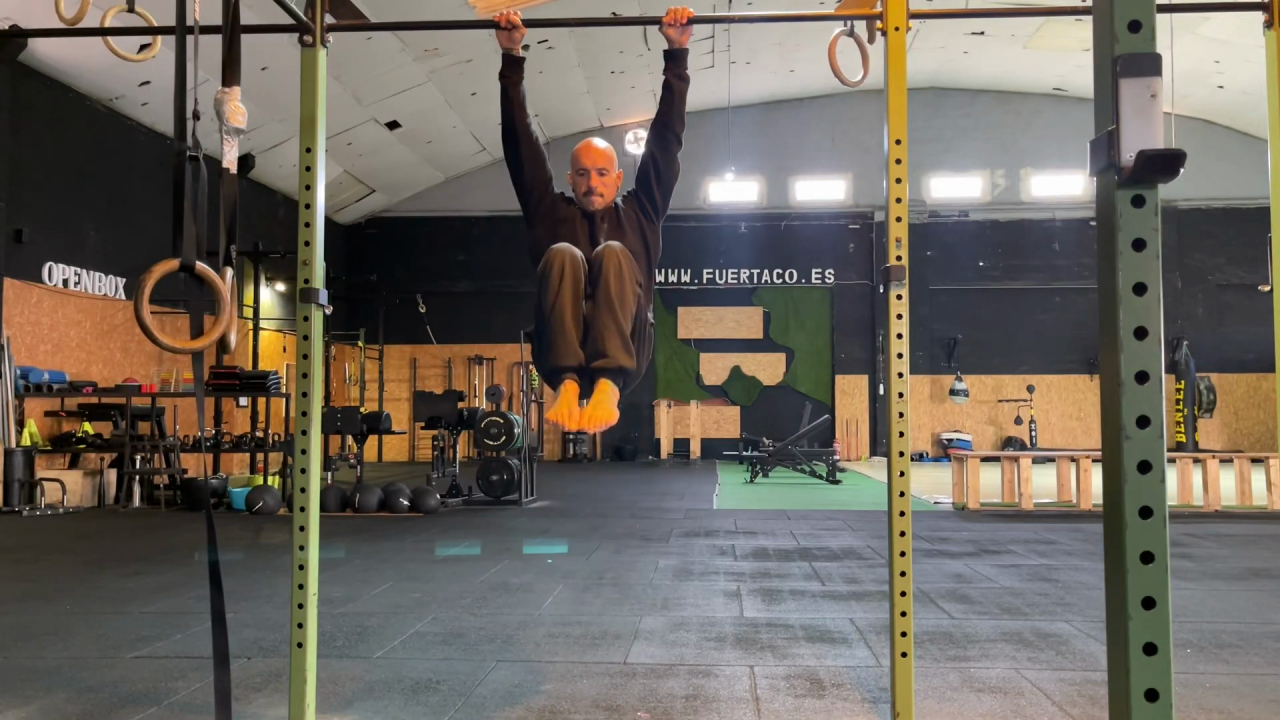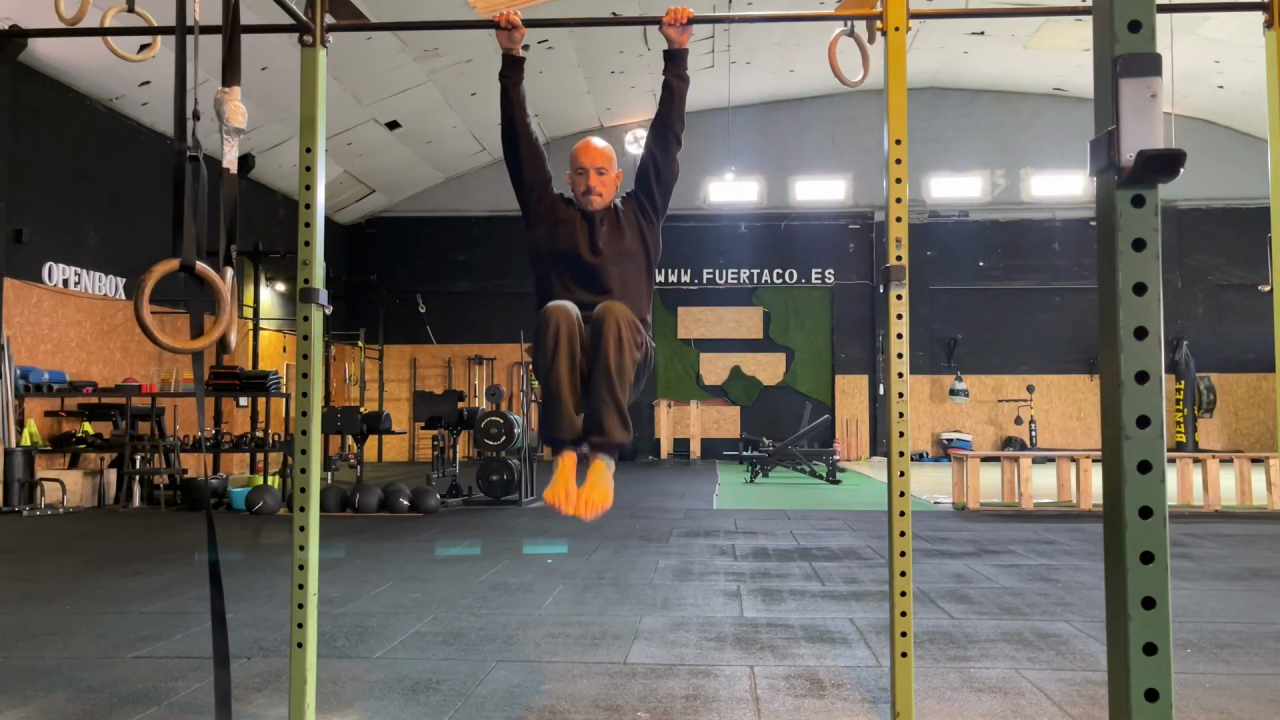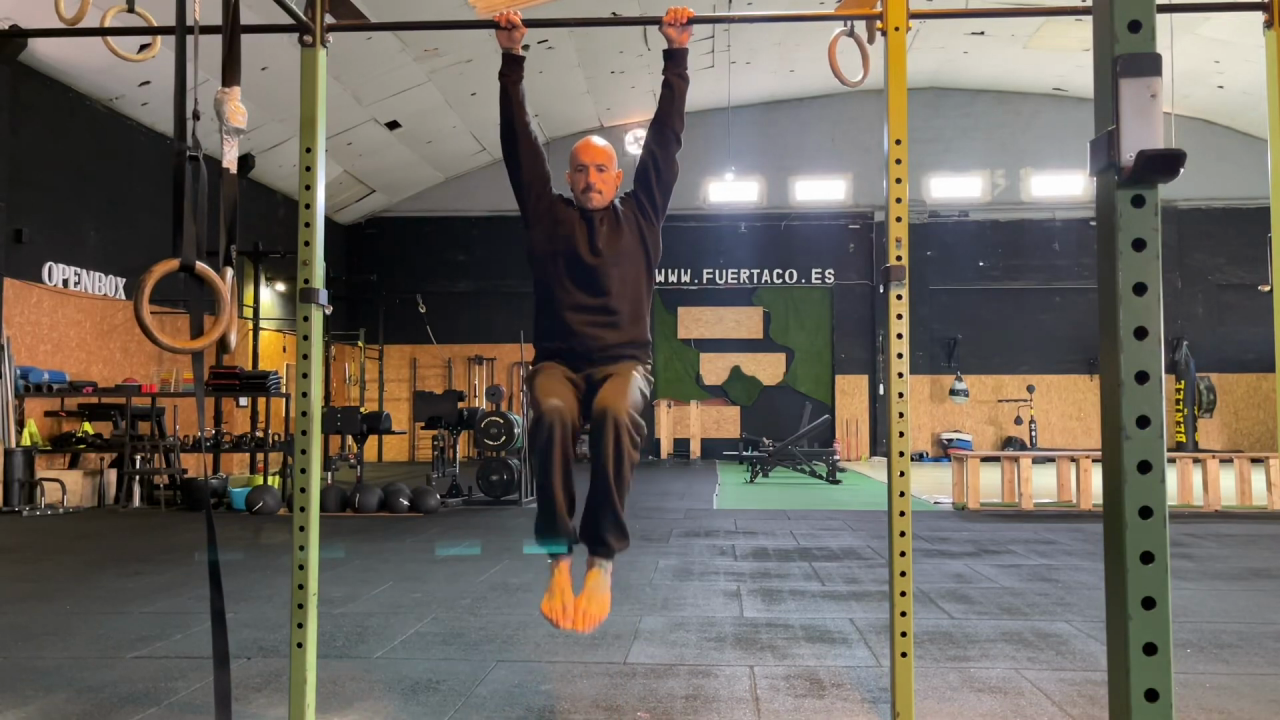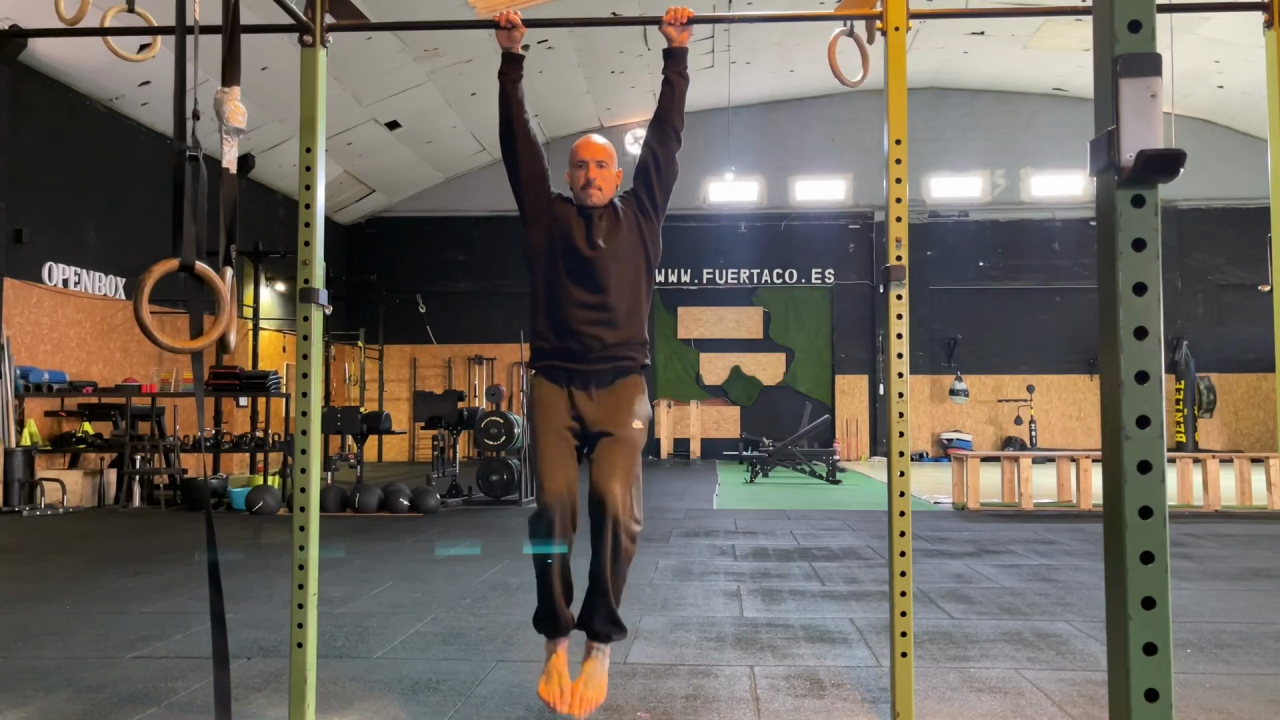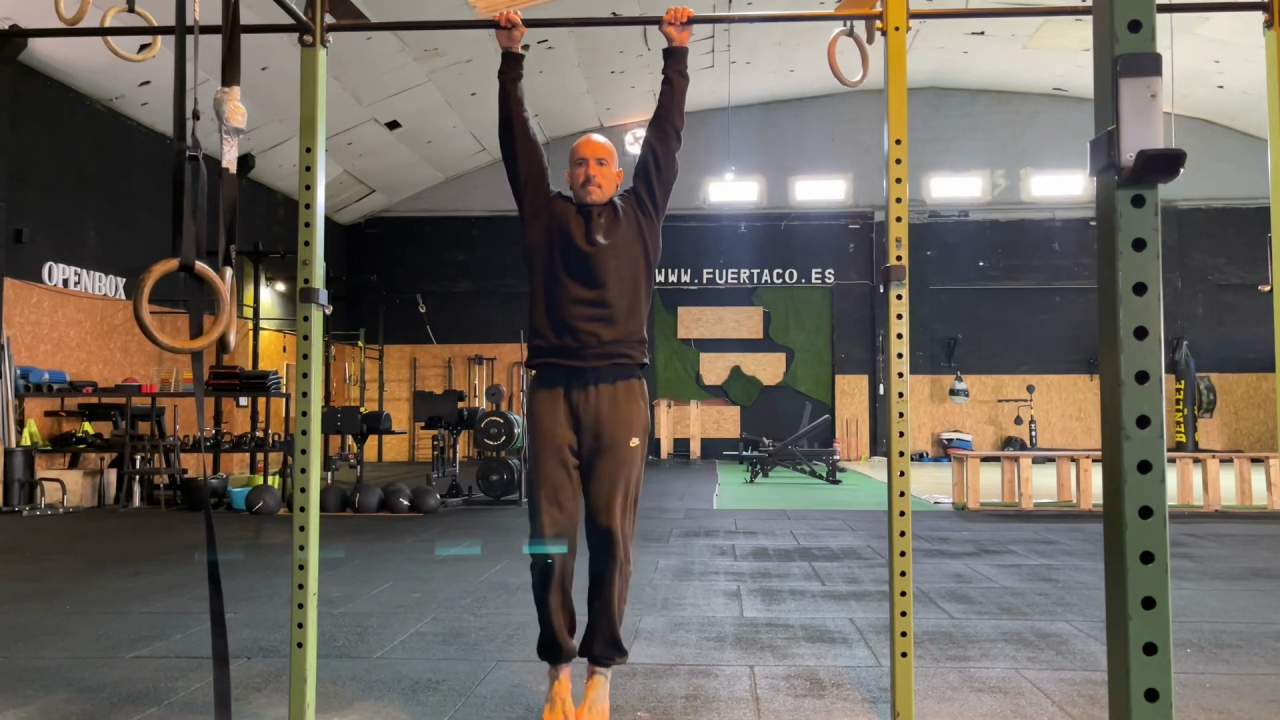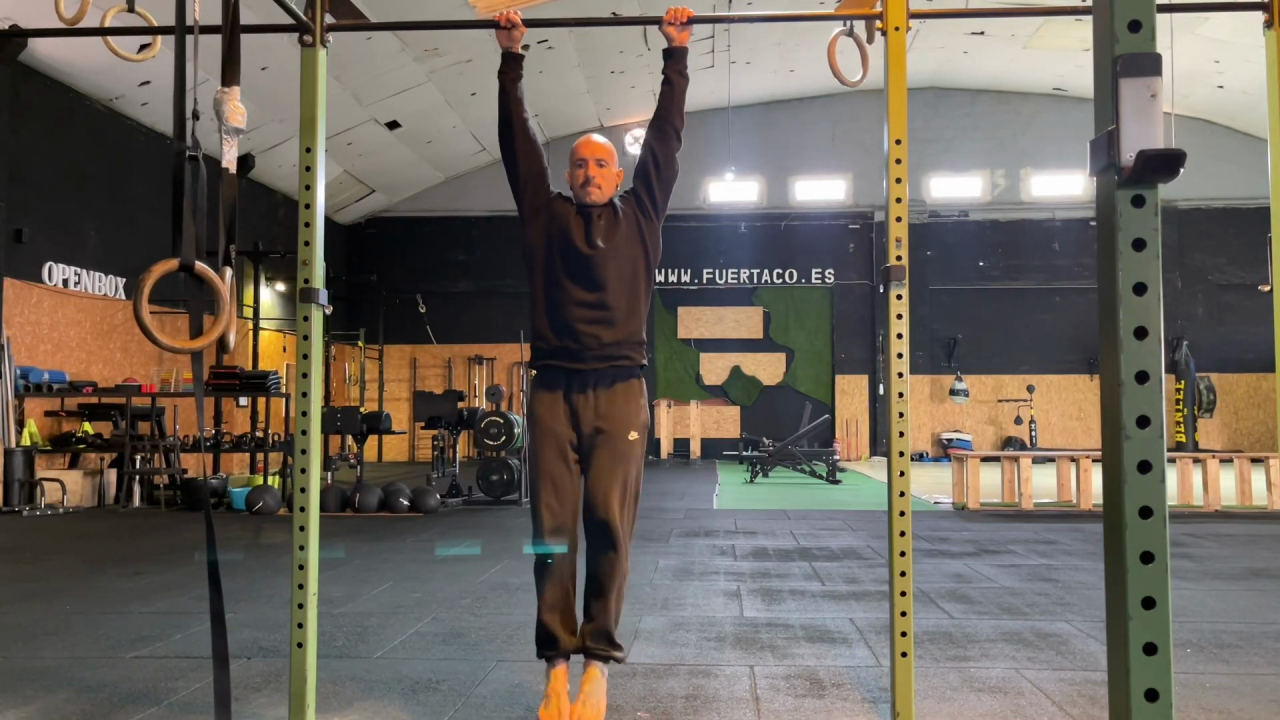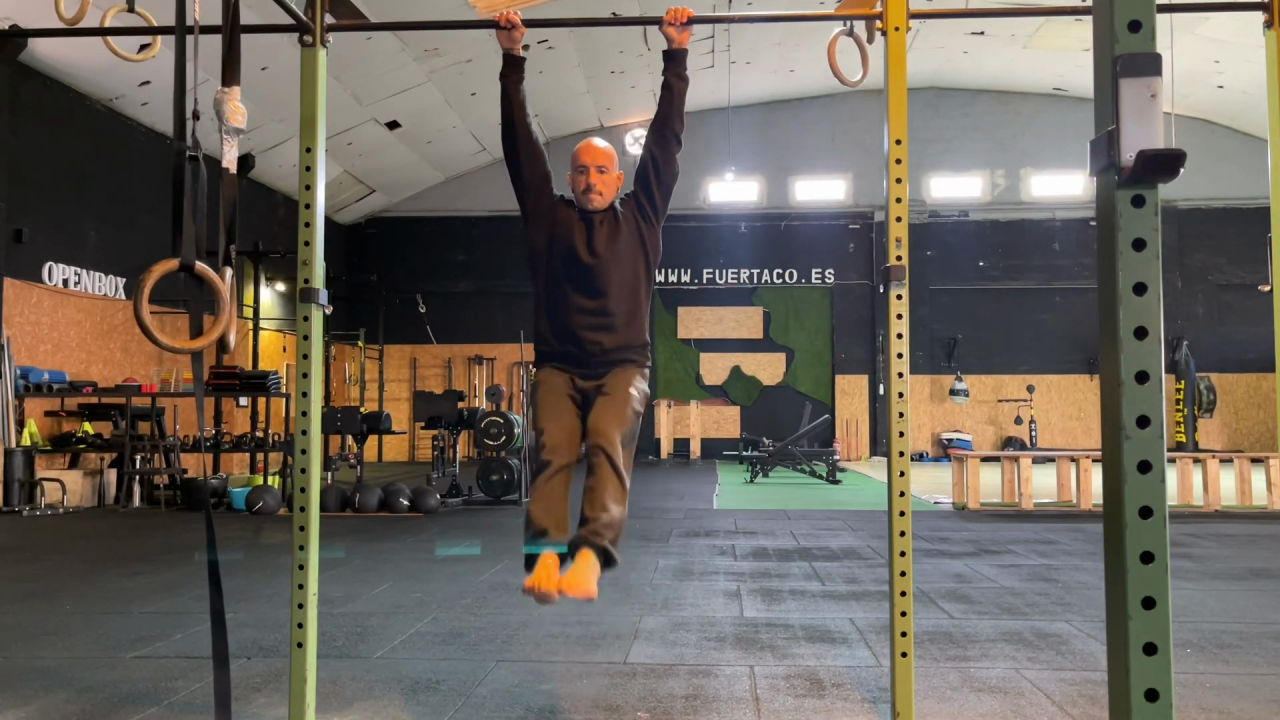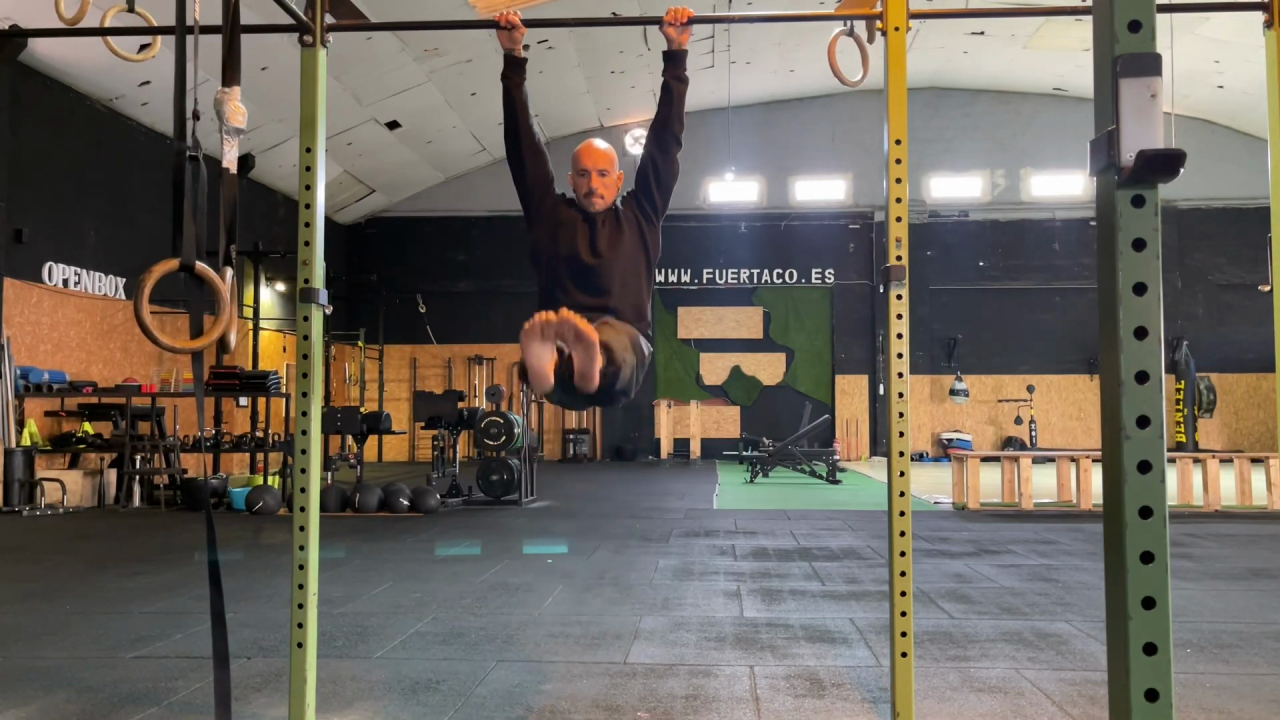
dt=0.2s
person 1, frame 1
left shoulder: (640, 214)
right shoulder: (549, 214)
left elbow: (666, 140)
right elbow: (519, 141)
left wrist: (676, 54)
right wrist: (511, 57)
left hip: (626, 349)
right hip: (563, 351)
left knee: (612, 255)
right knee: (562, 256)
left ankle: (607, 381)
right ankle: (568, 382)
person 1, frame 2
left shoulder: (639, 214)
right shoulder: (549, 213)
left elbow: (665, 140)
right elbow: (520, 143)
left wrist: (677, 53)
right wrist: (512, 58)
left hip: (620, 364)
right hip: (567, 363)
left knee: (613, 314)
right knee: (559, 314)
left ankle: (603, 458)
right ankle: (566, 454)
person 1, frame 3
left shoulder: (638, 213)
right shoulder: (548, 214)
left elbow: (664, 140)
right elbow: (519, 144)
left wrist: (676, 53)
right wrist: (511, 58)
left hip: (623, 365)
right hip: (559, 363)
left knee: (614, 414)
right knee: (551, 415)
left ankle: (601, 560)
right ankle: (559, 558)
person 1, frame 4
left shoulder: (639, 213)
right shoulder: (547, 214)
left elbow: (665, 138)
right elbow: (518, 142)
right wrist: (511, 59)
left hip: (622, 384)
right hip: (555, 384)
left knee: (615, 501)
right knee: (552, 501)
left ankle: (599, 645)
right ankle: (556, 640)
person 1, frame 5
left shoulder: (639, 213)
right shoulder: (546, 213)
left elbow: (664, 137)
right elbow: (517, 140)
left hip: (620, 388)
right hip: (555, 387)
left knee: (612, 530)
right knee: (551, 530)
person 1, frame 6
left shoulder: (638, 213)
right shoulder: (546, 214)
left elbow: (665, 138)
right elbow: (518, 141)
right wrist: (511, 58)
left hip: (619, 387)
right hip: (555, 386)
left knee: (609, 522)
right knee: (552, 526)
person 1, frame 7
left shoulder: (639, 215)
right shoulder: (549, 215)
left elbow: (664, 141)
right elbow: (520, 142)
left wrist: (676, 56)
right wrist: (512, 58)
left hip: (621, 369)
right hip: (559, 371)
left knee: (610, 444)
right knee: (552, 454)
left ankle: (588, 557)
right ankle: (545, 560)
person 1, frame 8
left shoulder: (640, 216)
right shoulder: (550, 215)
left elbow: (666, 142)
right elbow: (521, 143)
left wrist: (676, 54)
right wrist: (513, 58)
left hip: (624, 345)
right hip: (561, 346)
left knee: (609, 340)
right knee: (551, 333)
left ankle: (592, 364)
right ankle: (544, 362)
